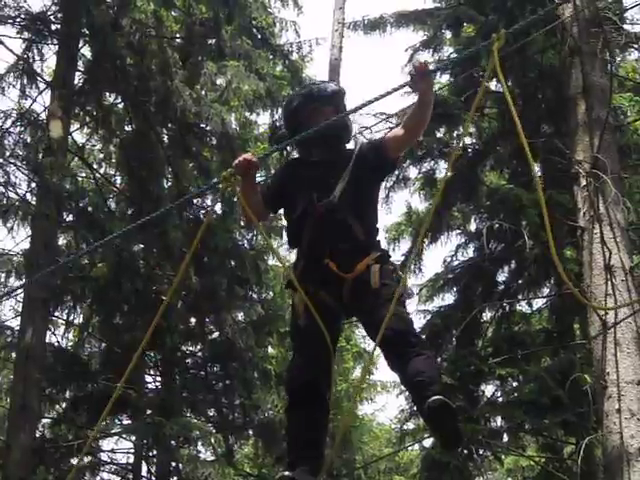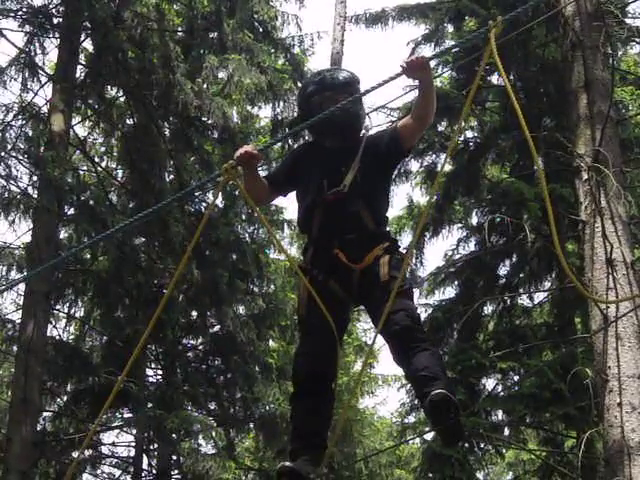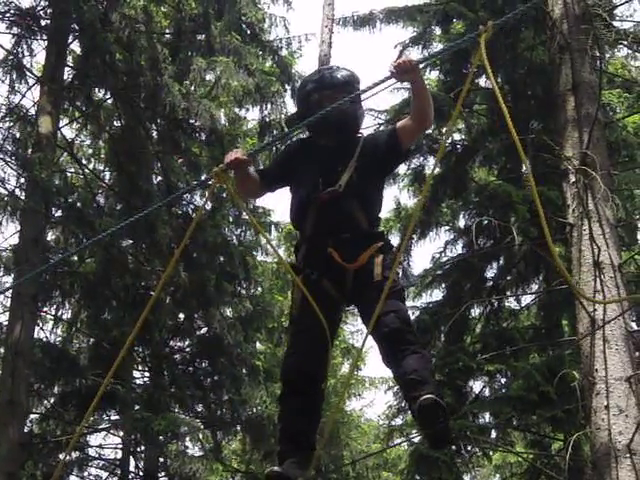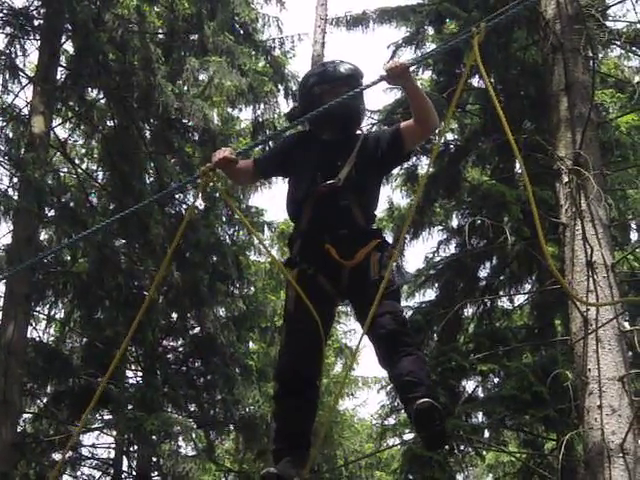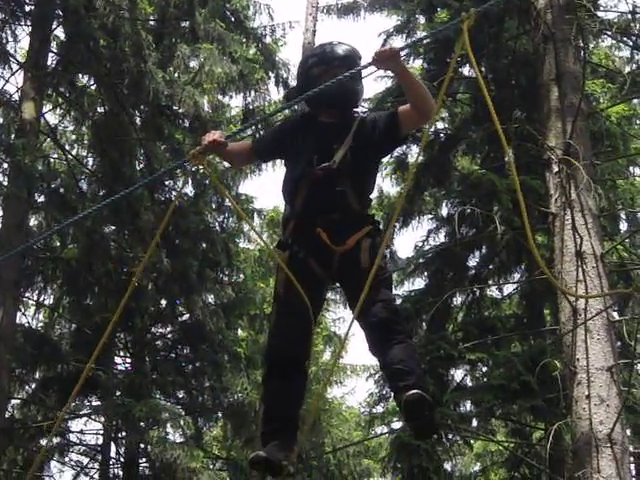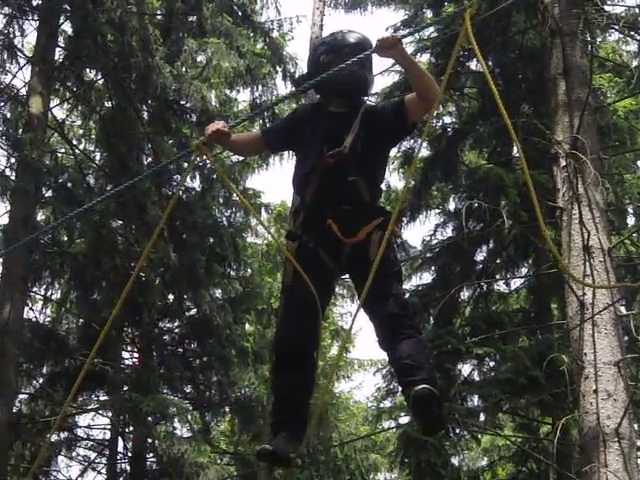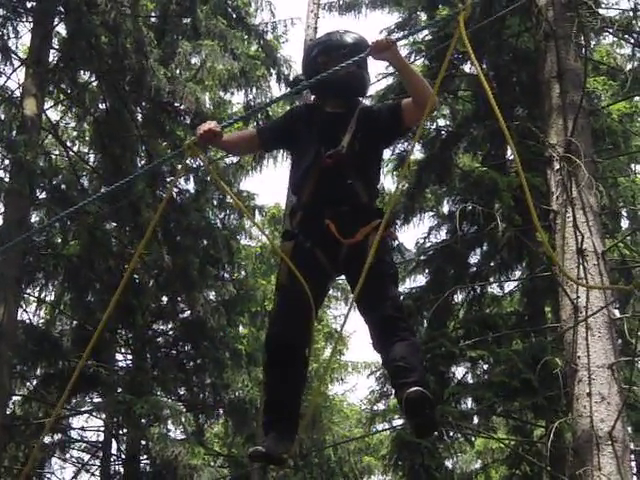
dt=0.7s
person 1, frame 1
left shoulder: (364, 159)
right shoulder: (293, 172)
left elbow: (409, 133)
right elbow: (256, 213)
left wrist: (424, 93)
right wrist: (247, 180)
left hip: (368, 272)
right hip: (315, 281)
left knee: (399, 336)
right knee: (307, 372)
person 1, frame 2
left shoulder: (376, 147)
right shoulder: (304, 157)
left elbow: (420, 120)
right elbow: (262, 196)
left wrist: (424, 81)
right wrist: (249, 169)
left hip: (377, 261)
right hip: (324, 269)
left knee: (404, 328)
right knee: (313, 361)
person 1, frame 3
left shoulder: (373, 146)
right shoulder: (299, 154)
left elbow: (421, 121)
right elbow: (255, 189)
left wrist: (415, 81)
right wrist: (240, 169)
left hip: (369, 261)
right hip: (316, 267)
left knee: (395, 330)
right knee: (303, 361)
person 1, frame 4
left shoulder: (372, 144)
right shoulder: (298, 146)
left elbow: (426, 125)
right elbow: (249, 173)
left wrist: (408, 84)
right wrist: (228, 164)
left hip: (364, 258)
right hip: (311, 263)
left knee: (391, 330)
right knee: (298, 359)
person 1, frame 5
left shoulder: (370, 128)
right shoulder: (296, 129)
left elbow: (424, 111)
right elbow: (247, 153)
left wrist: (398, 68)
right wrist: (220, 146)
left hip: (357, 243)
right hip: (303, 247)
left knee: (382, 318)
right knee: (286, 343)
right ankle: (277, 442)
person 1, frame 6
left shoulder: (378, 117)
right shoulder: (306, 119)
left elbow: (430, 99)
right elbow: (256, 143)
left wrist: (401, 56)
right wrist: (225, 137)
left hip: (367, 235)
right hip: (313, 238)
left knee: (393, 313)
right knee: (295, 335)
right ankle: (286, 434)
person 1, frame 7
left shoulder: (373, 118)
right shoulder: (301, 119)
left elbow: (425, 103)
right elbow: (250, 141)
left wrist: (395, 59)
right wrist: (217, 137)
left hip: (363, 234)
right hip: (308, 238)
left knee: (387, 315)
right knee: (287, 333)
right ankle: (278, 433)
